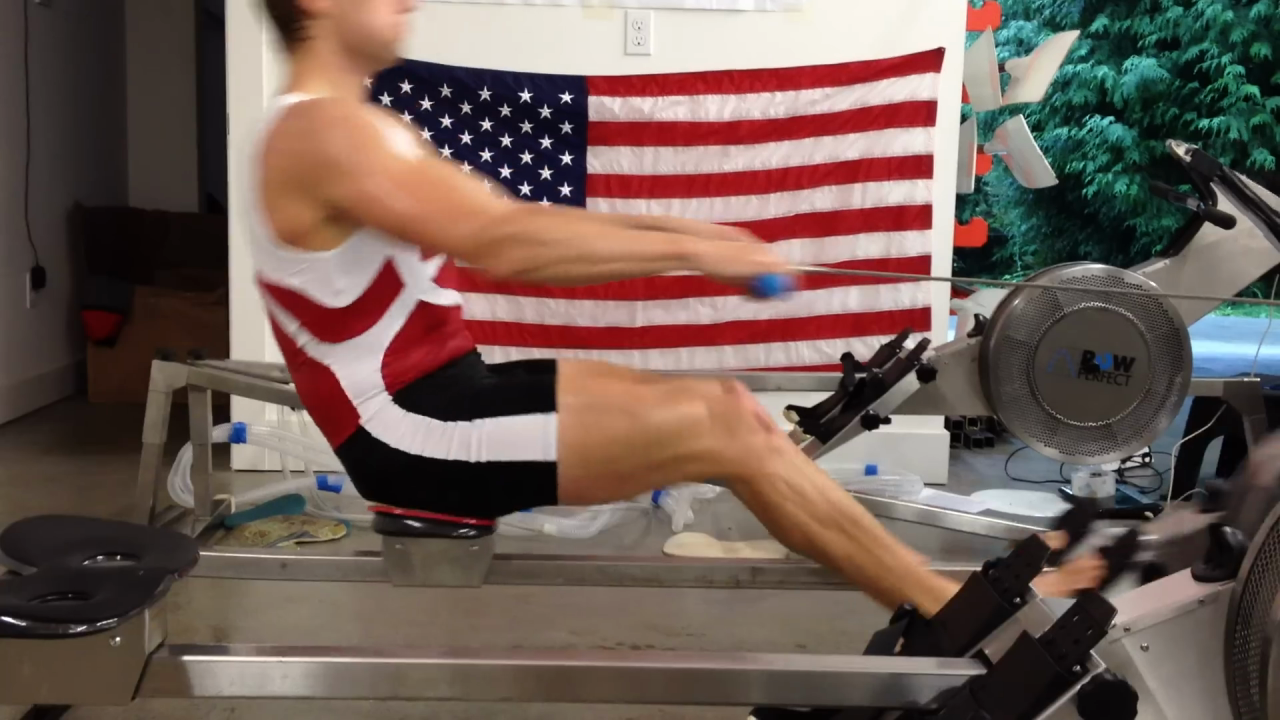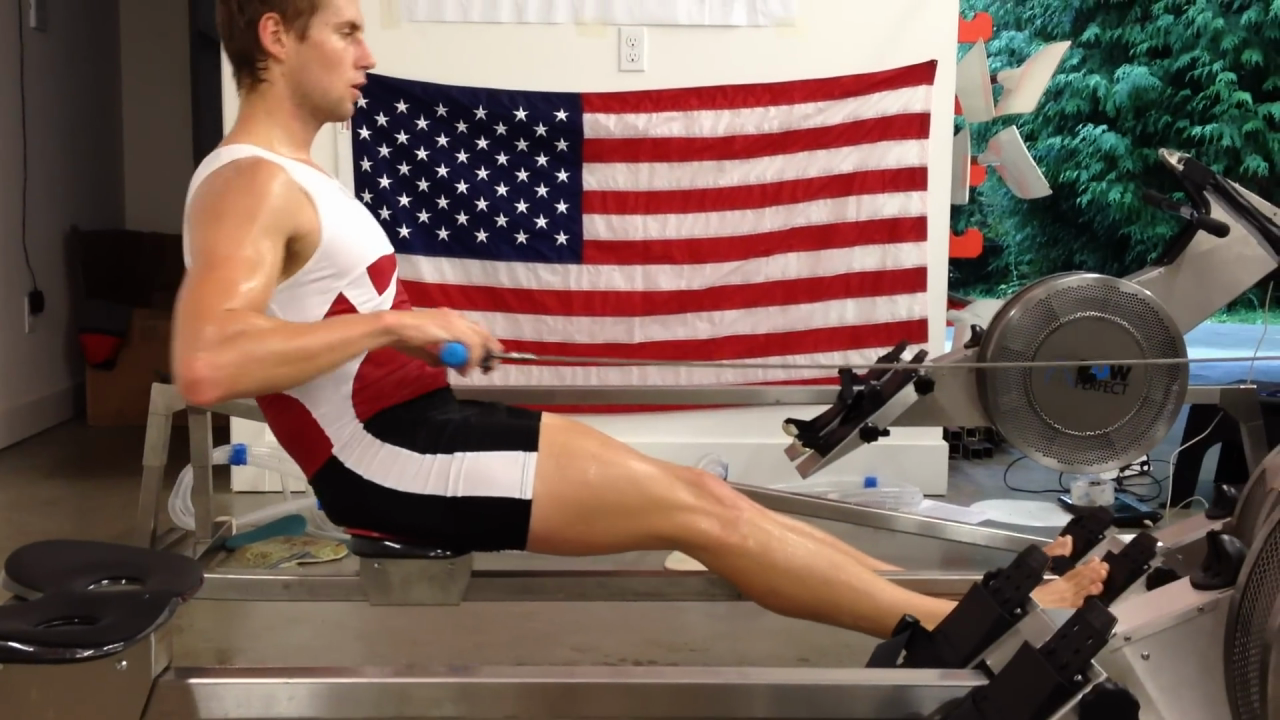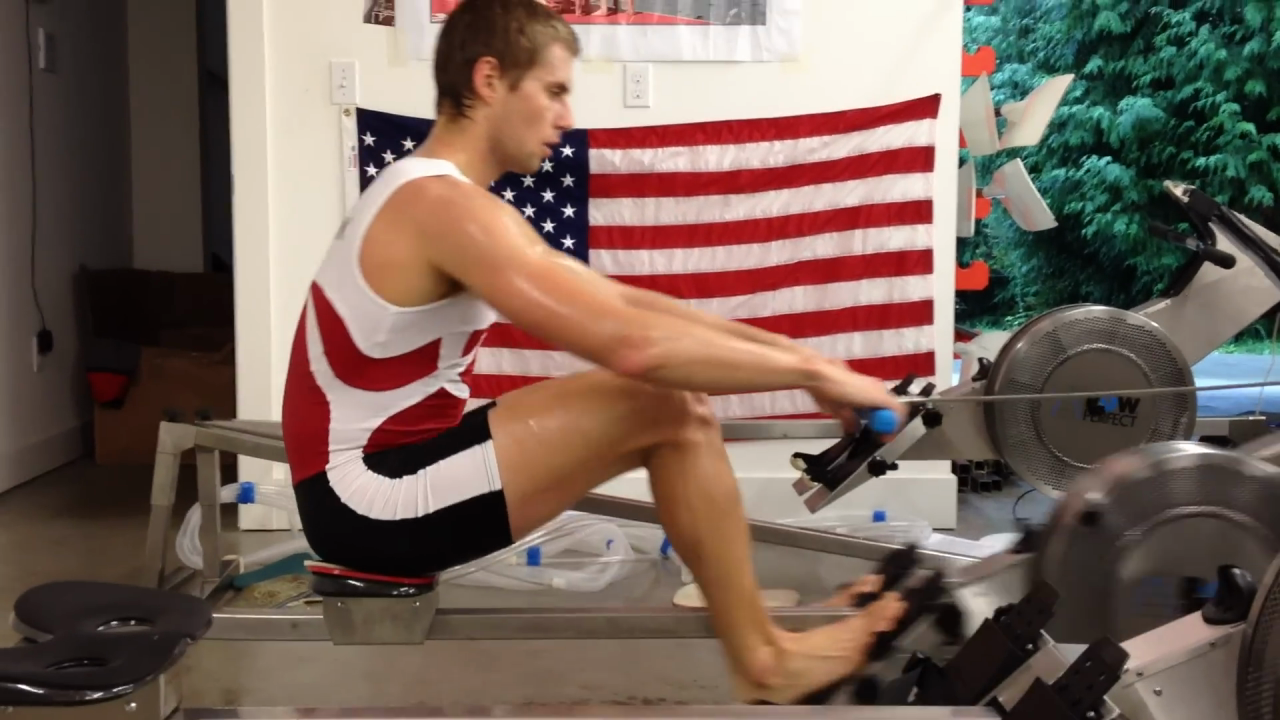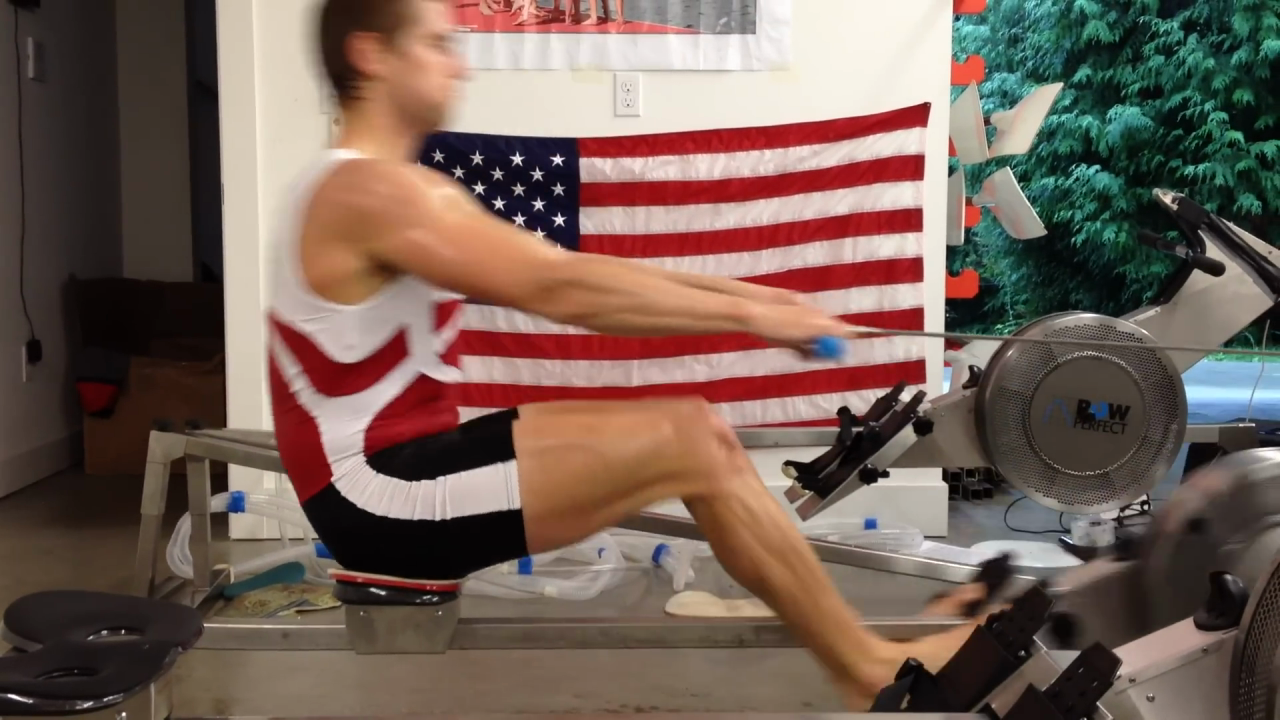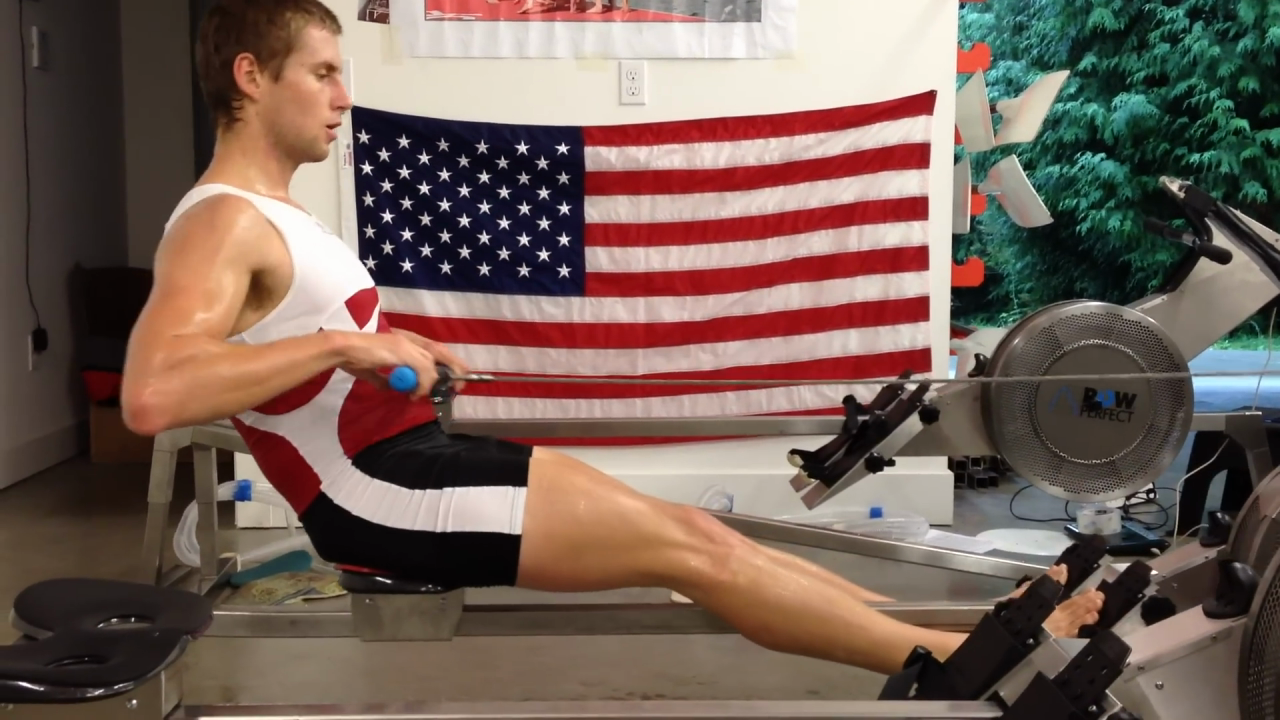
dt=1s
person 1, frame 1
left shoulder: (353, 126)
right shoulder: (322, 132)
left elbow: (500, 233)
right elbow: (511, 243)
left wrist: (676, 234)
right wrist: (684, 249)
left hip: (440, 403)
right hip: (415, 439)
left knee: (724, 415)
right knee: (728, 431)
left ankle: (932, 586)
right ankle: (948, 609)
person 1, frame 2
left shoulder: (281, 177)
right shoulder: (251, 187)
right elbow: (203, 368)
left wrist: (417, 330)
right wrist: (393, 324)
left hip: (415, 431)
right hip: (391, 464)
left knee: (694, 493)
right knee: (699, 509)
left ankle: (952, 601)
person 1, frame 3
left shoulder: (430, 195)
right shoulder: (446, 208)
left elbow: (621, 303)
right elbow: (632, 345)
left wrist: (784, 349)
right wrist: (816, 372)
left hip: (382, 473)
right hip: (370, 506)
left knee: (663, 390)
right knee: (668, 401)
right ankle: (765, 657)
person 1, frame 4
left shoulder: (400, 186)
right shoulder: (365, 190)
left elbow: (555, 270)
right elbow: (563, 290)
left wrist: (742, 293)
right wrist: (745, 314)
left hip: (404, 476)
right hip: (381, 504)
left knee: (693, 435)
right knee: (695, 445)
left ankle: (837, 632)
right ankle: (872, 665)
person 1, frame 5
left shoulder: (263, 216)
right shoulder: (221, 224)
right elbow: (151, 395)
left wrist: (382, 348)
right wrist: (339, 343)
left hip: (409, 462)
right hip: (382, 497)
left knee: (684, 528)
right knee: (686, 543)
left ankle: (954, 634)
right ankle: (963, 660)
